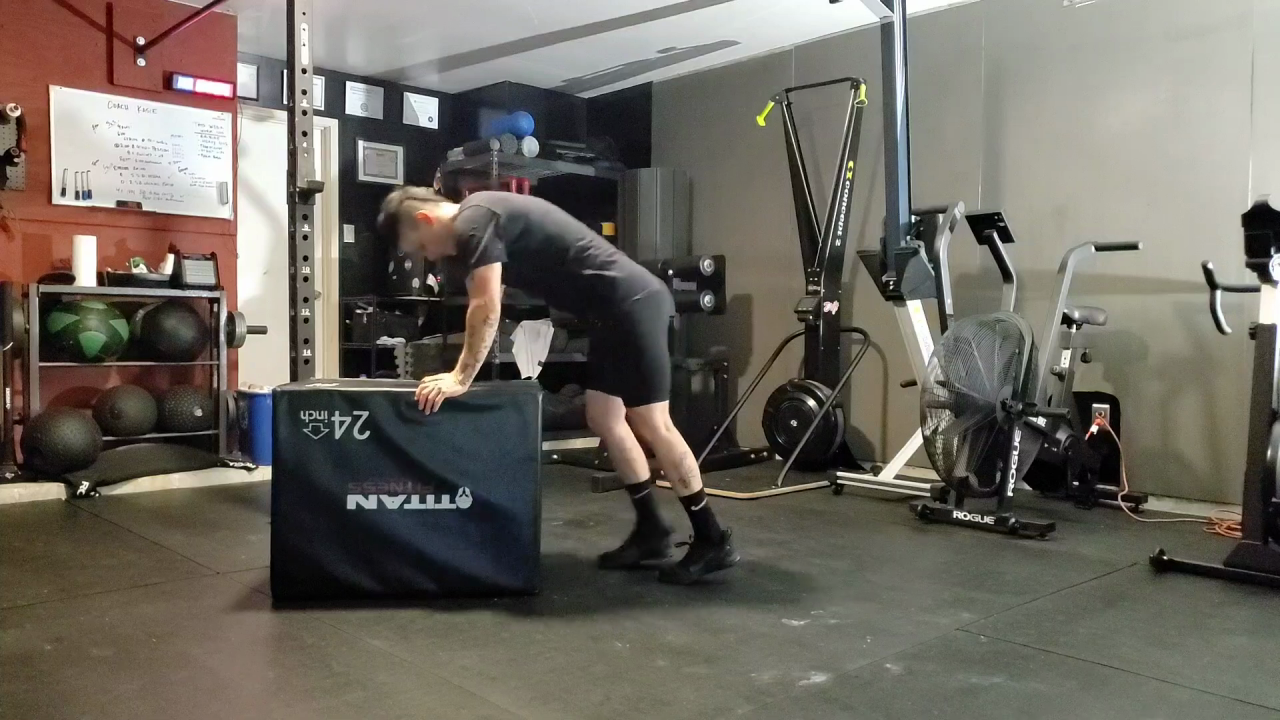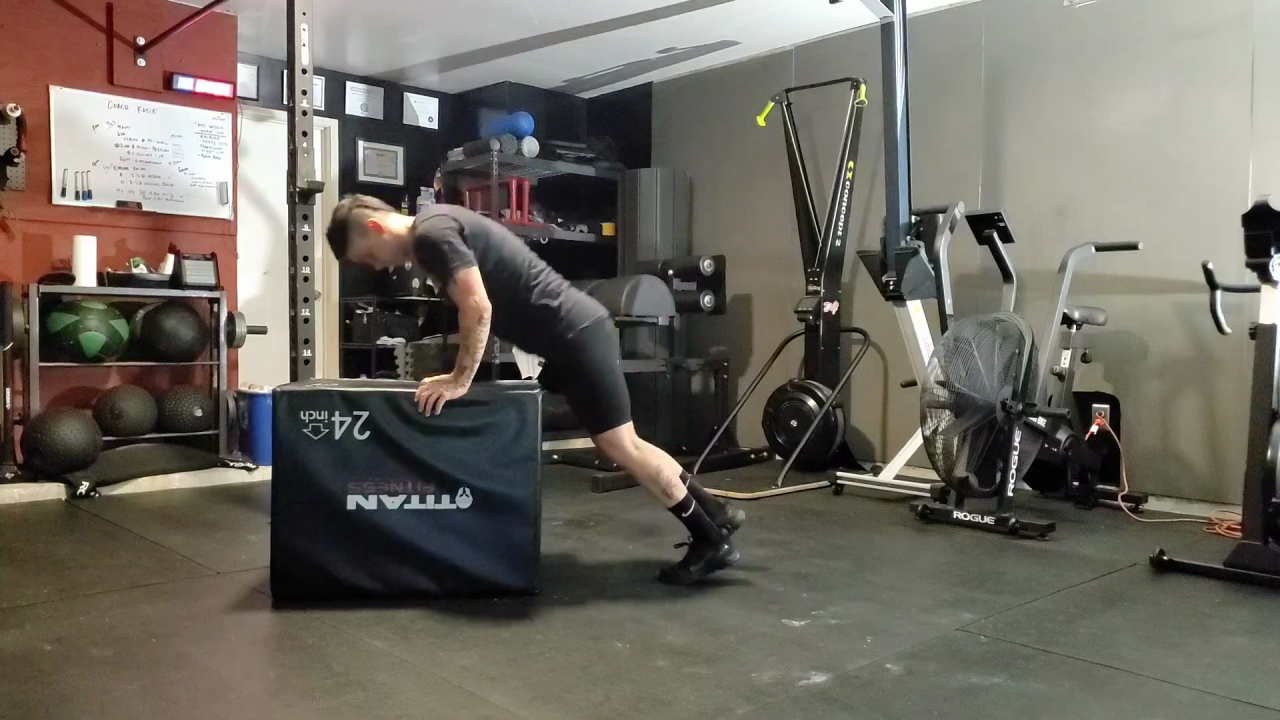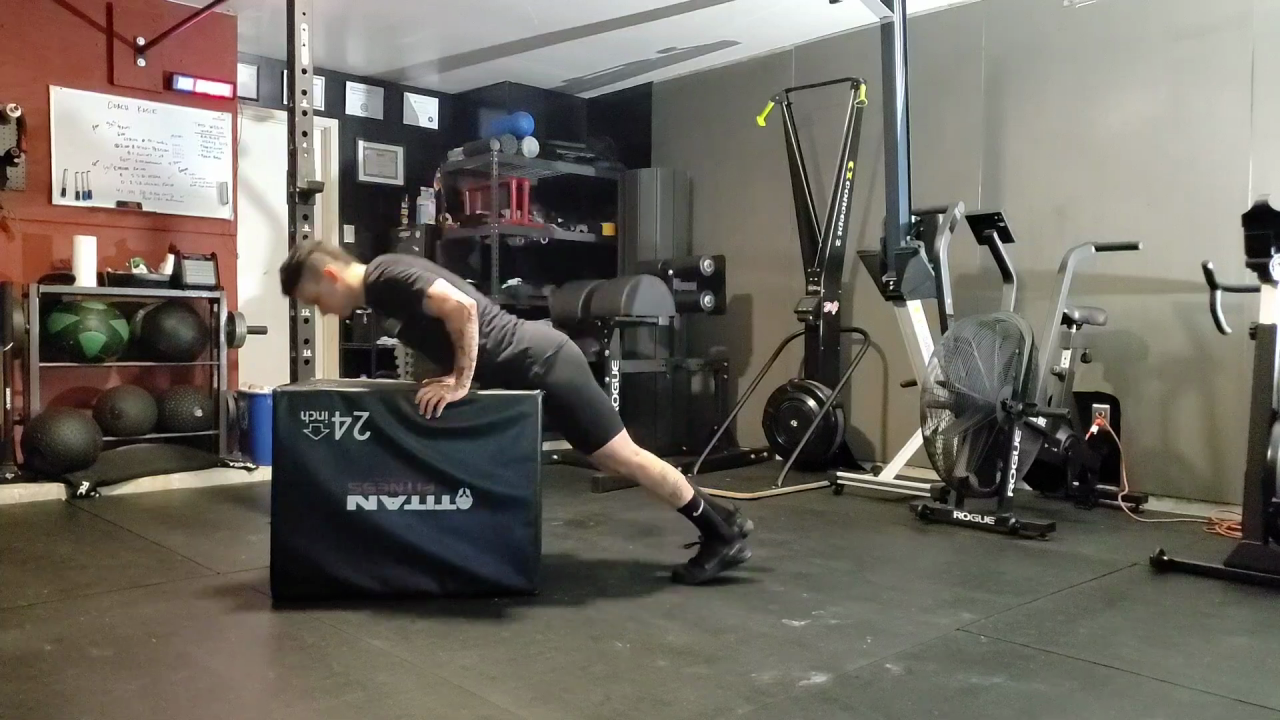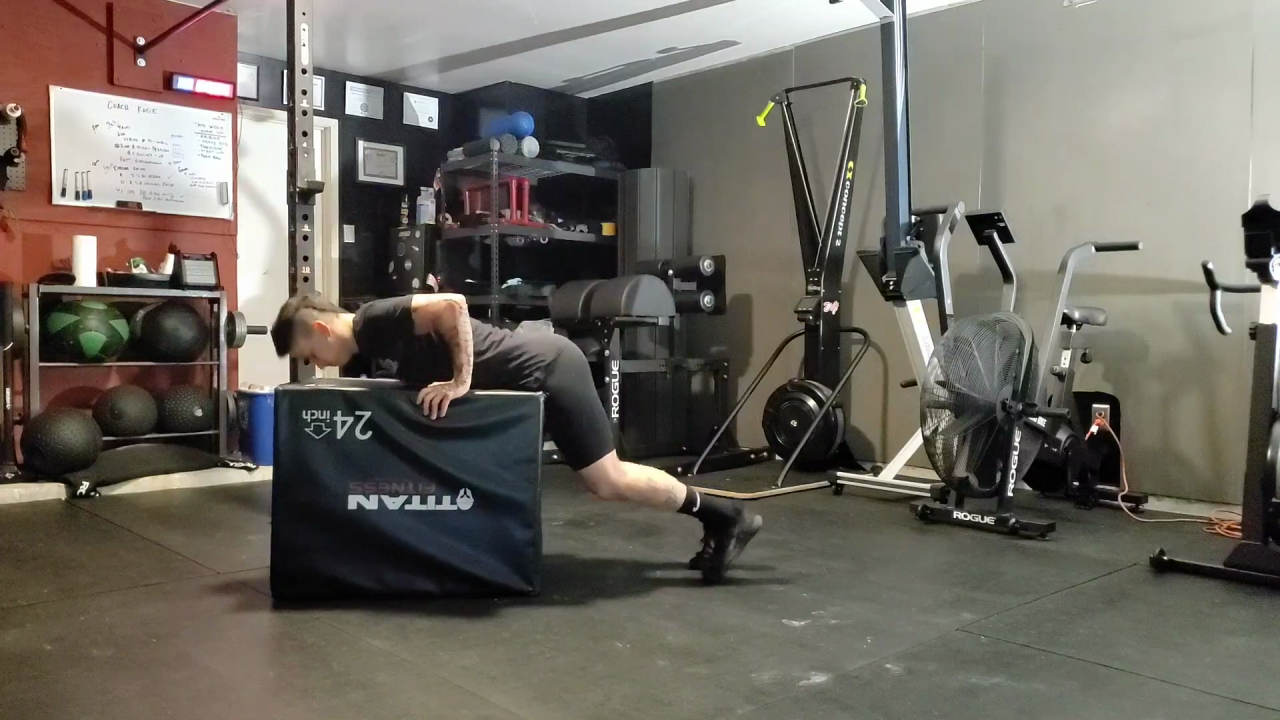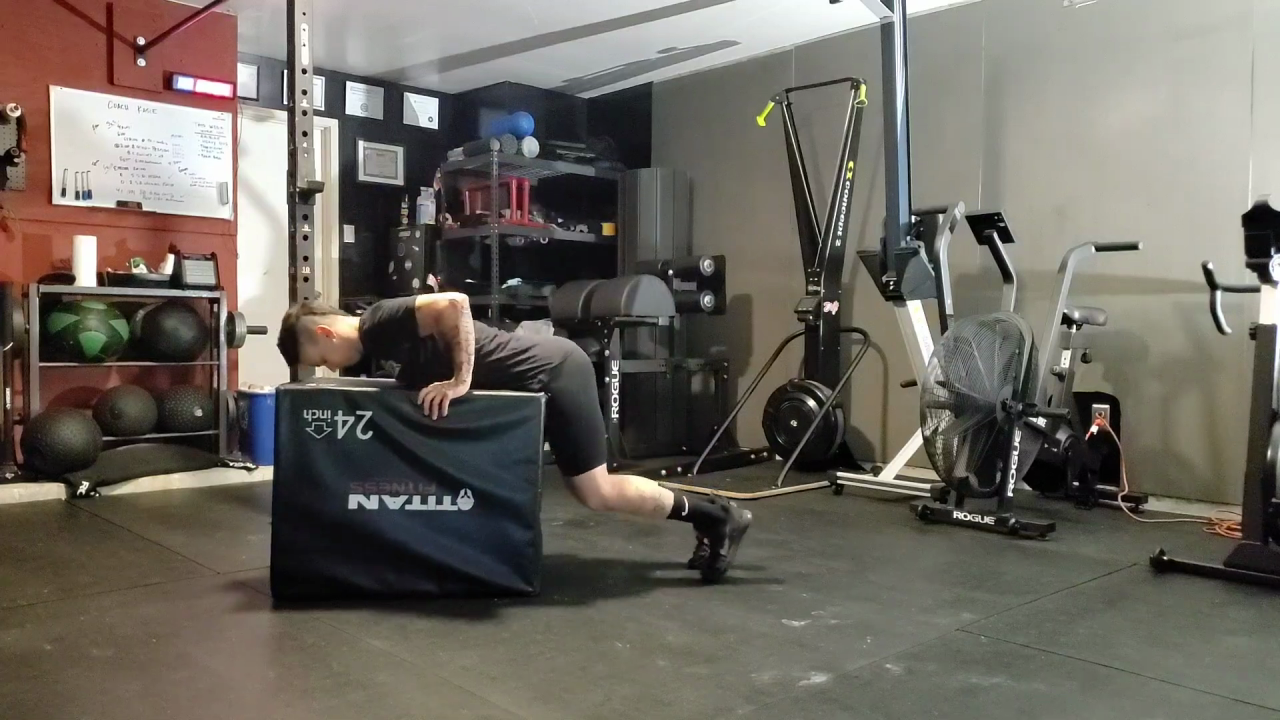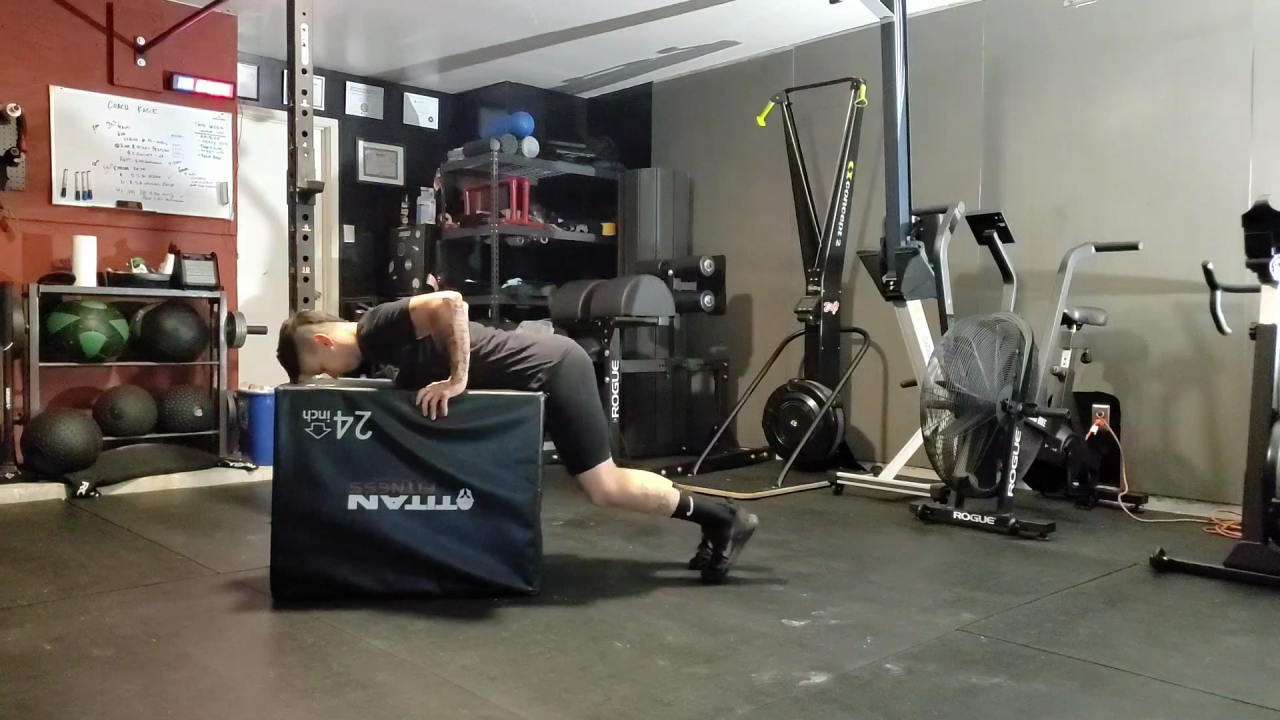
dt=0.3s
person 1, frame 1
left shoulder: (471, 221)
right shoulder: (480, 216)
left elbow: (486, 308)
right elbow: (486, 307)
left wrist: (462, 378)
right wrist: (464, 371)
left hip: (631, 300)
right hip: (617, 305)
left knee: (650, 425)
right knee: (602, 418)
left ankle: (713, 540)
right ankle: (650, 530)
person 1, frame 2
left shoulder: (432, 231)
right shoulder: (434, 231)
left elbow: (477, 309)
right elbow: (474, 310)
left wrist: (459, 380)
right wrist: (458, 374)
left hip: (575, 330)
right hip: (574, 328)
left knee: (620, 445)
right knee: (614, 444)
left ankle: (710, 540)
right ankle: (711, 510)
person 1, frame 3
left shoulder: (384, 278)
right shoulder: (382, 287)
left elbow: (463, 310)
left wrist: (460, 384)
right wrist: (452, 379)
left hip: (544, 363)
right hip: (537, 362)
left knee: (621, 455)
right knee: (613, 458)
left ankle: (724, 534)
right ankle: (720, 523)
person 1, frame 4
left shoulder: (373, 321)
right shoulder: (376, 338)
left elbow: (452, 307)
left wrist: (460, 382)
right wrist: (445, 380)
left hip: (545, 370)
right hip: (541, 368)
left knee: (607, 479)
right knee: (606, 476)
left ankle: (729, 517)
right ankle: (717, 519)
person 1, frame 5
left shoulder: (378, 323)
right shoulder: (381, 346)
left elbow: (454, 305)
left wrist: (461, 381)
left hip: (553, 372)
right hip: (547, 373)
left knee: (595, 493)
right knee: (592, 489)
left ankle: (719, 517)
right ankle: (709, 518)
person 1, frame 6
left shoulder: (375, 327)
right shoulder: (379, 352)
left elbow: (449, 302)
left wrist: (457, 380)
left hip: (552, 370)
right hip: (548, 369)
left knee: (603, 487)
right knee: (599, 481)
left ankle: (724, 518)
right ankle: (714, 519)
